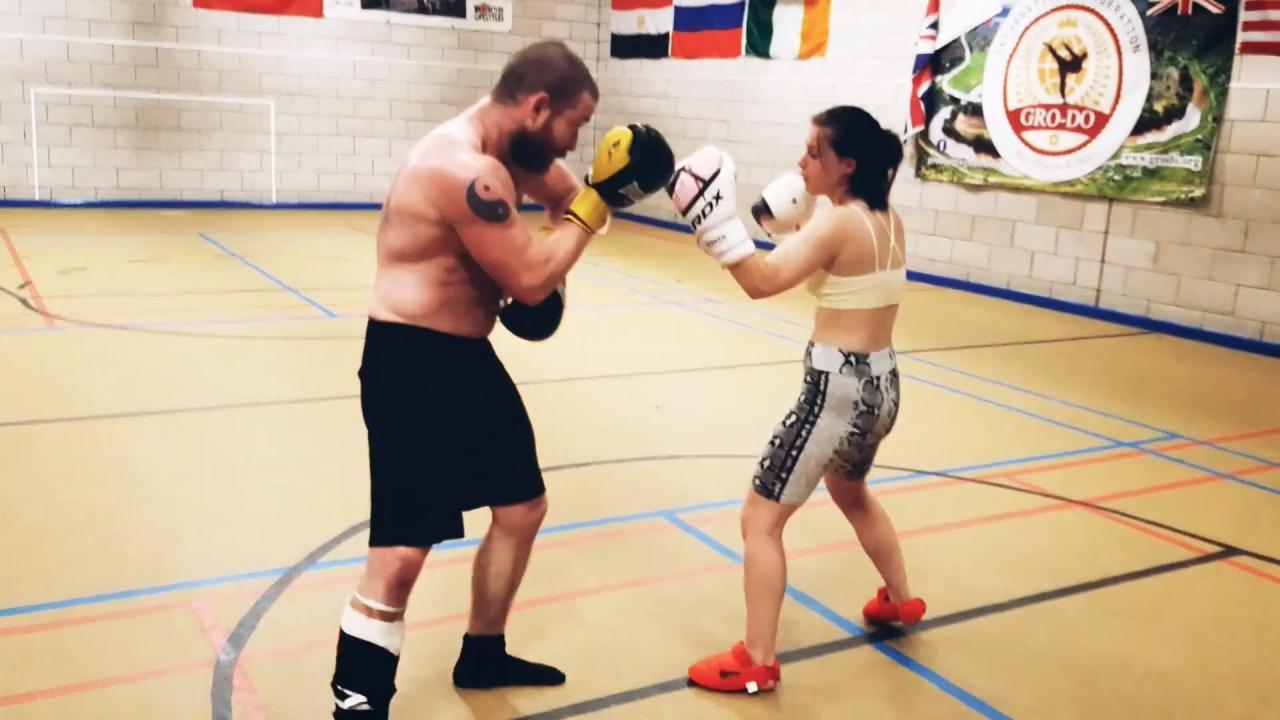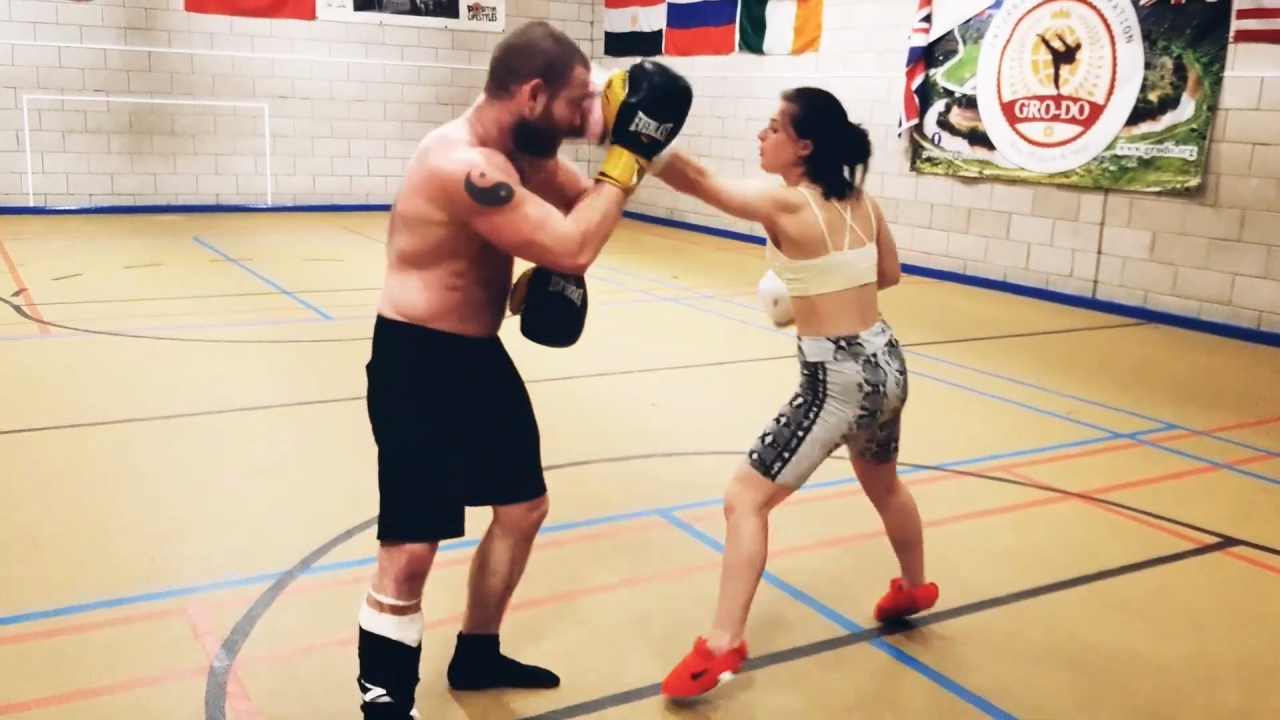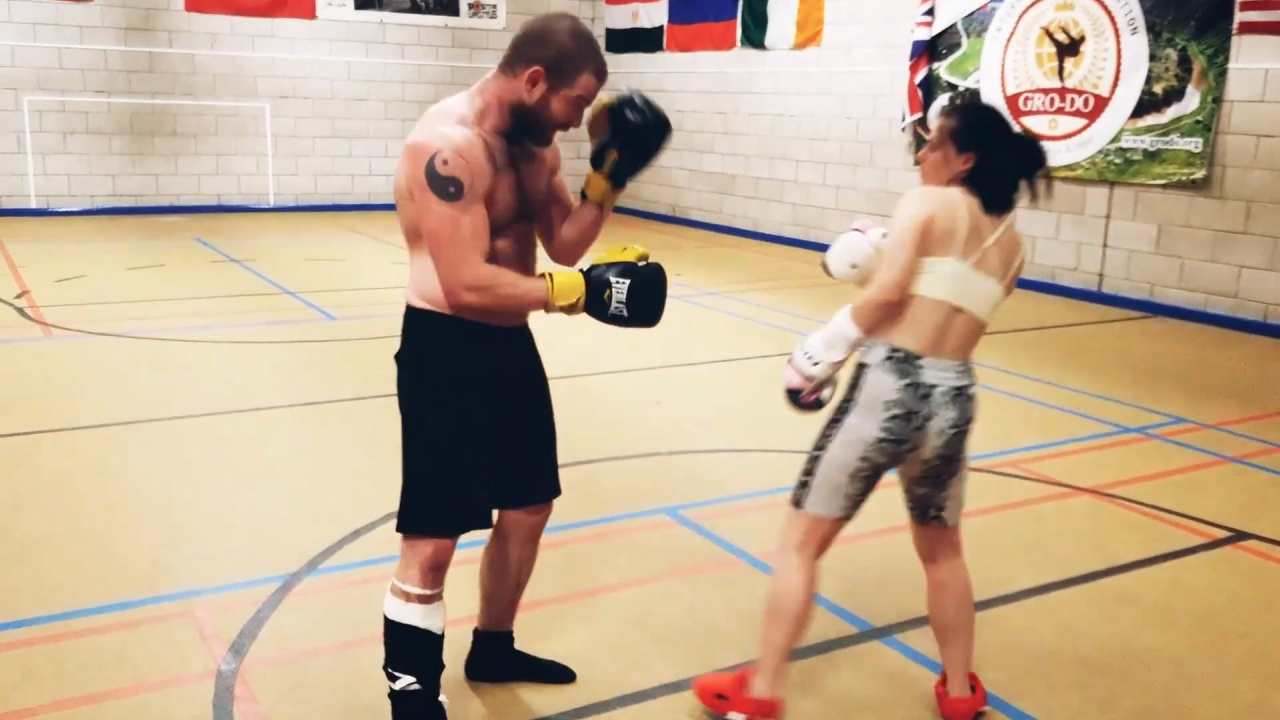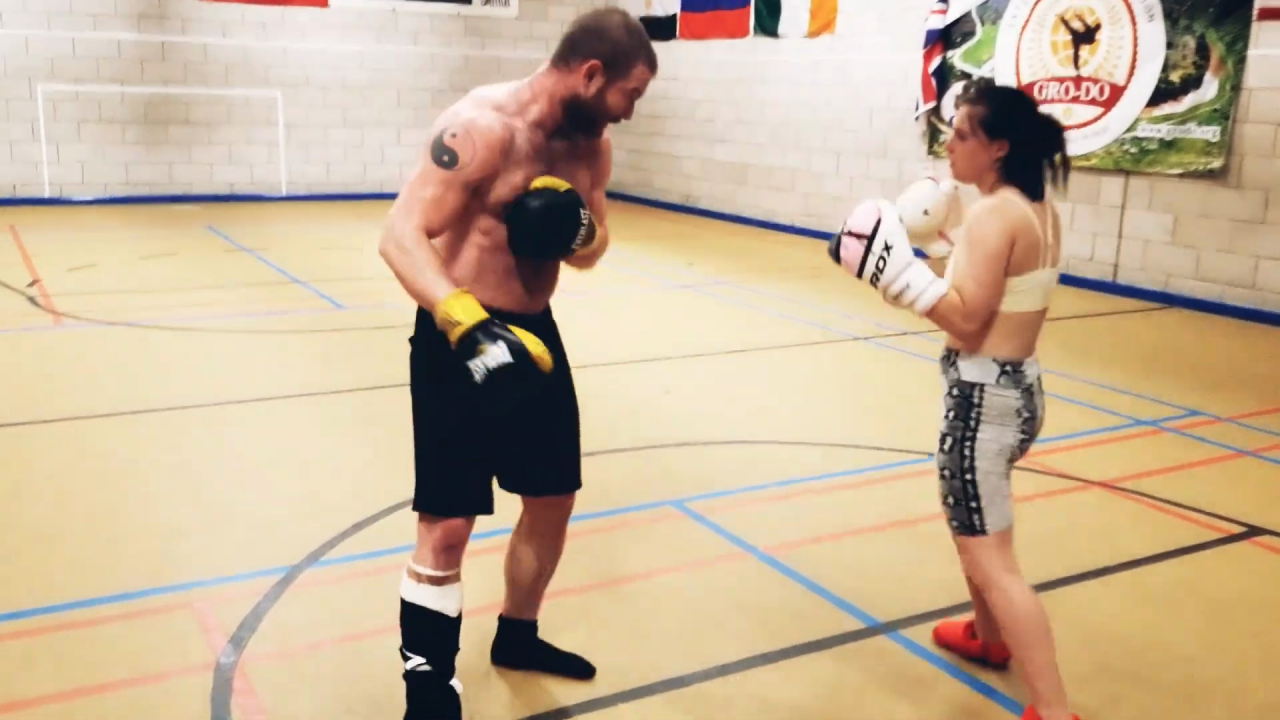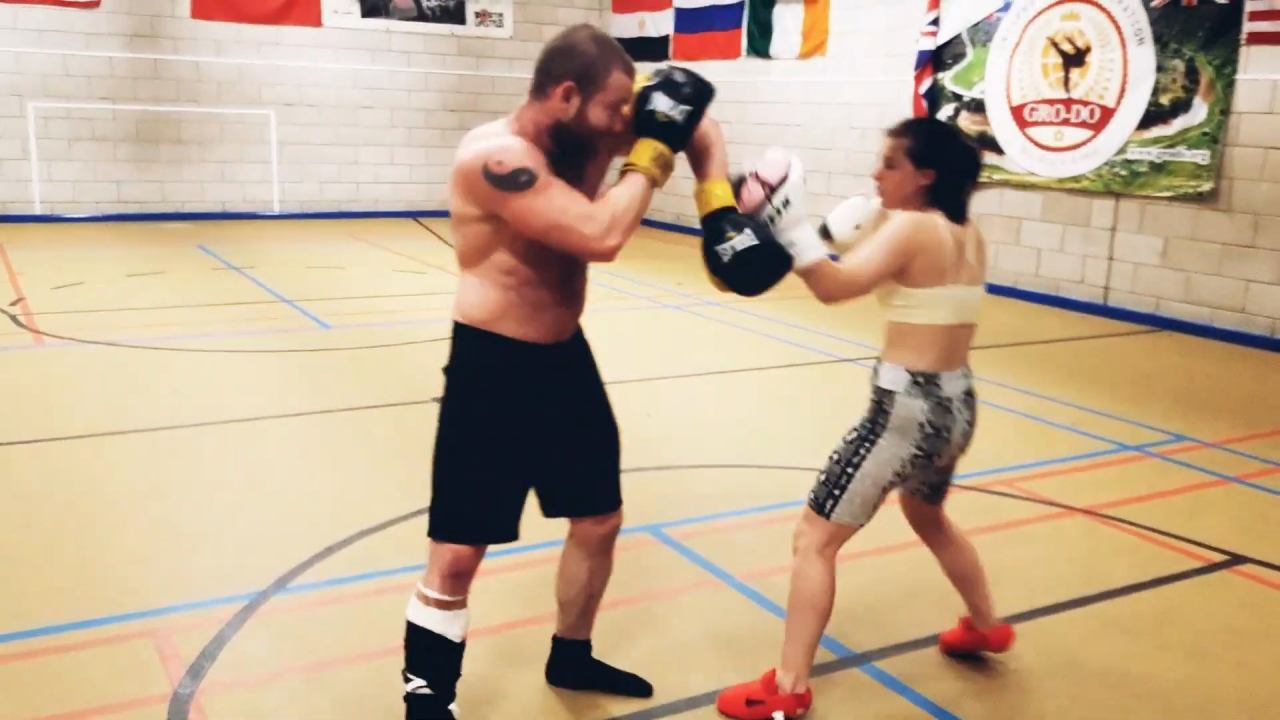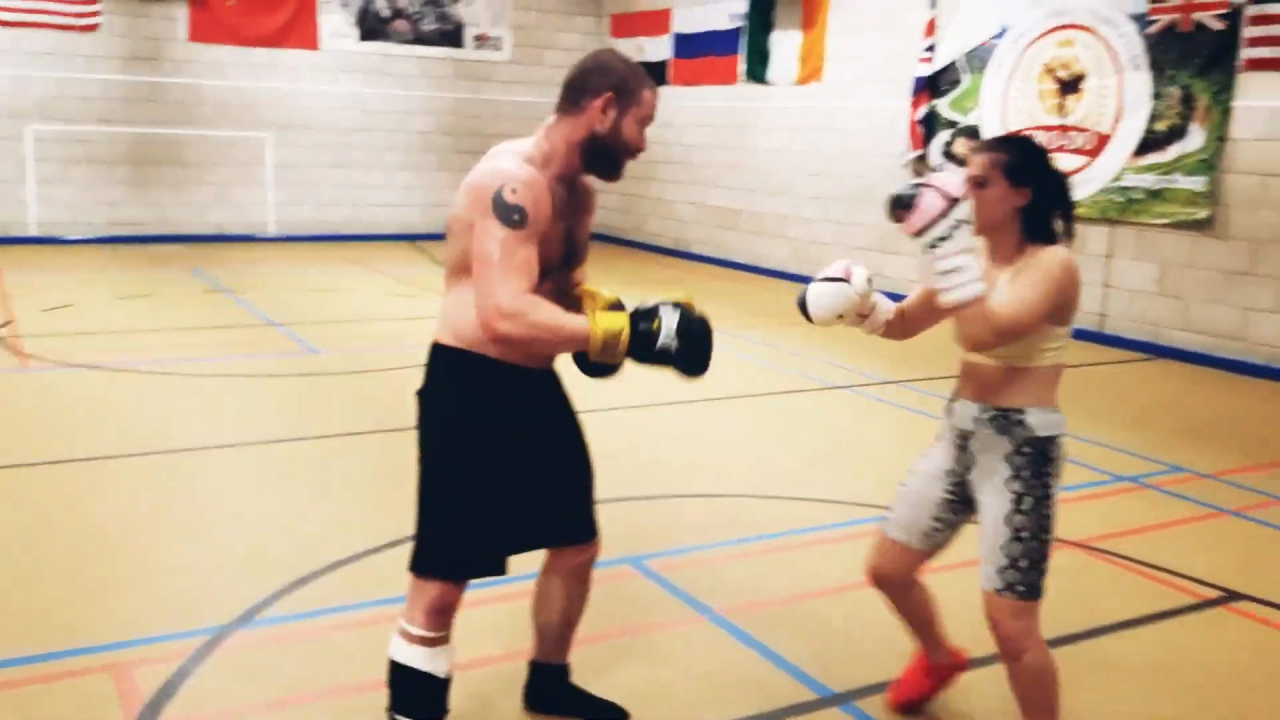
dt=0.7s
person 1, frame 1
left shoulder: (510, 146)
right shoulder: (465, 170)
left elbow: (569, 193)
right elbow: (532, 281)
right wrist: (601, 200)
left hip: (470, 355)
right hip: (409, 363)
left knee: (522, 508)
right knee: (402, 552)
left ankle: (483, 653)
person 1, frame 2
left shoulder: (524, 141)
right shoulder: (464, 167)
left elbow: (580, 203)
right elbow: (574, 246)
left wrist: (560, 277)
right wrist: (629, 154)
left hip: (481, 353)
right hip: (416, 365)
left knee: (523, 508)
right knee: (410, 550)
left ankle: (476, 653)
person 1, frame 3
left shoulder: (535, 144)
right shoulder: (450, 144)
left elbow: (559, 240)
right elbow: (466, 282)
left wrist: (609, 174)
right wrist: (588, 288)
left hip: (512, 346)
right hip: (446, 353)
left knee: (528, 510)
right knee: (431, 542)
left ankle: (493, 648)
person 1, frame 4
left shoulder: (589, 141)
right shoulder: (480, 125)
left elbow: (584, 256)
right elbow: (401, 236)
left wrist: (579, 229)
right wrist: (467, 326)
left hip: (533, 334)
right hip: (464, 344)
left knee: (552, 500)
right knee: (446, 528)
left ankle: (516, 636)
person 1, frame 5
left shoulder: (594, 136)
right shoulder: (489, 159)
left elbow: (698, 122)
right elbow: (600, 235)
left wrist: (724, 208)
right wrist: (653, 147)
left hip: (565, 358)
right hip: (491, 369)
left knee: (598, 522)
right knee: (456, 552)
left ankle: (572, 657)
person 1, frame 6
left shoulder: (578, 190)
right shoulder: (515, 180)
right elbow: (503, 318)
left wrist: (597, 315)
right wrist: (625, 327)
left hip: (536, 390)
right hip: (469, 392)
left knee: (577, 549)
right knee: (439, 587)
person 2, frame 1
left shoulder: (837, 223)
right shoulder: (885, 218)
left elbow: (763, 282)
left wrist: (713, 212)
right wrist: (794, 229)
left hip: (838, 389)
right hip: (878, 385)
left knee: (760, 520)
right knee: (851, 494)
left ankle: (756, 663)
right ankle: (900, 598)
person 2, frame 2
left shoulder: (784, 201)
right shoulder: (857, 200)
left elbow: (699, 181)
right elbow: (888, 274)
left hip: (836, 382)
right hip: (882, 366)
left knee: (746, 500)
right knee: (884, 486)
left ankle: (722, 648)
right ankle: (913, 588)
person 2, frame 3
left shoulder: (929, 204)
right shoulder: (1012, 244)
left elbow: (886, 294)
left wrist: (820, 352)
left hip: (887, 395)
right hip: (950, 405)
left knee: (800, 544)
right knee: (942, 549)
person 2, frame 4
left shoulder: (994, 214)
right shoulder: (1038, 210)
left elbow: (963, 320)
left wrist: (891, 263)
right wrist: (946, 244)
left hip: (982, 397)
right hip: (1015, 389)
left knee: (992, 564)
right knee: (964, 518)
right ankle: (988, 636)
person 2, frame 5
left shoulder: (913, 228)
right shoulder: (962, 234)
left elbow: (835, 284)
left wrist: (784, 216)
right wrist: (858, 246)
left hip: (906, 407)
right hip: (950, 404)
left knee: (814, 542)
right knee: (926, 516)
right ankle: (986, 626)
person 2, frame 6
left shoulder: (1053, 266)
right shoulder: (972, 254)
left elbow: (985, 332)
right elbow: (902, 324)
left wrist: (944, 246)
right wrist: (861, 304)
left hip: (1020, 449)
right hip: (958, 433)
left knee: (1011, 622)
right knee: (887, 568)
right ankle: (936, 658)
